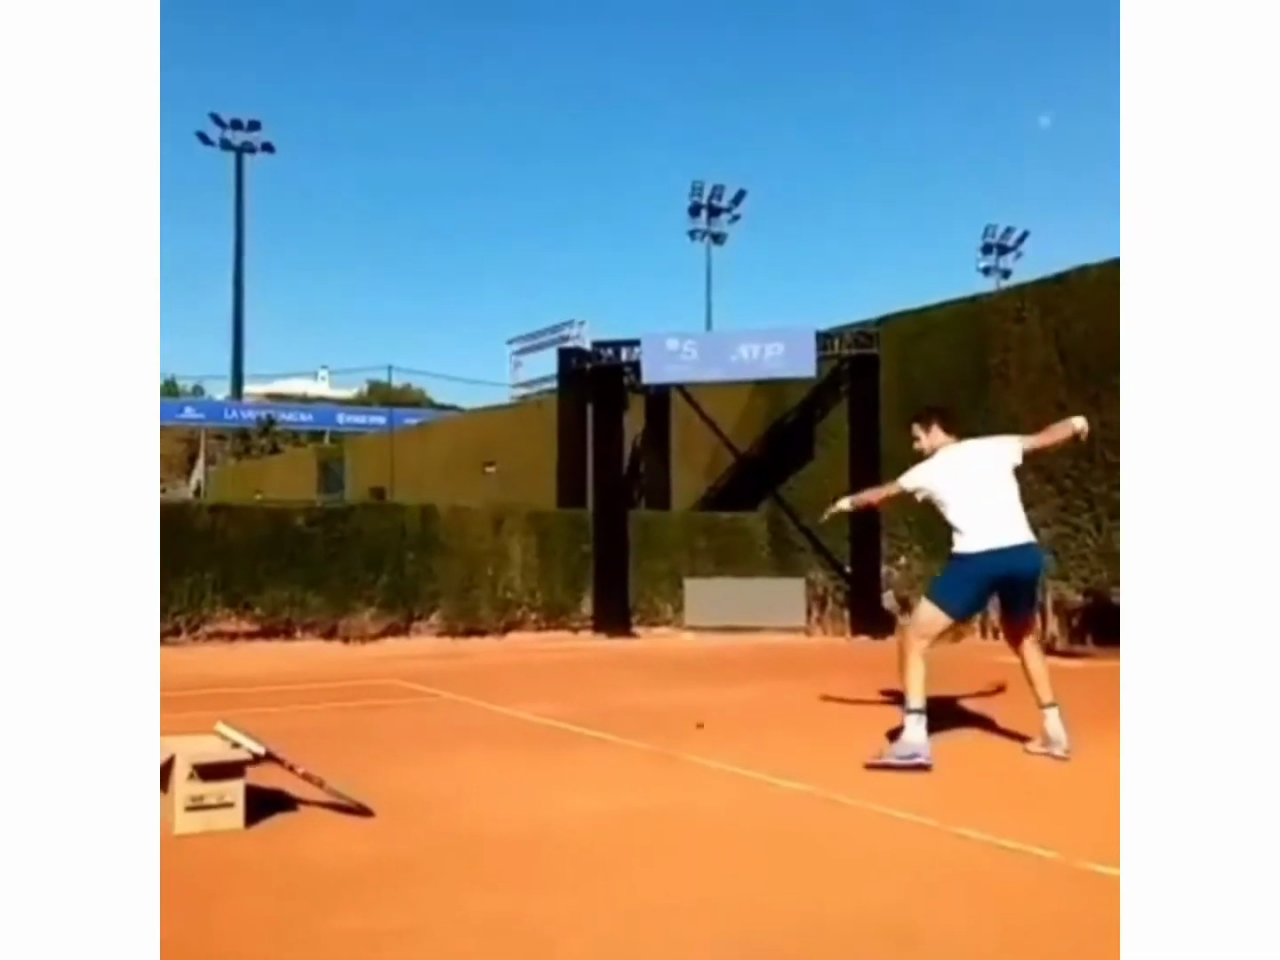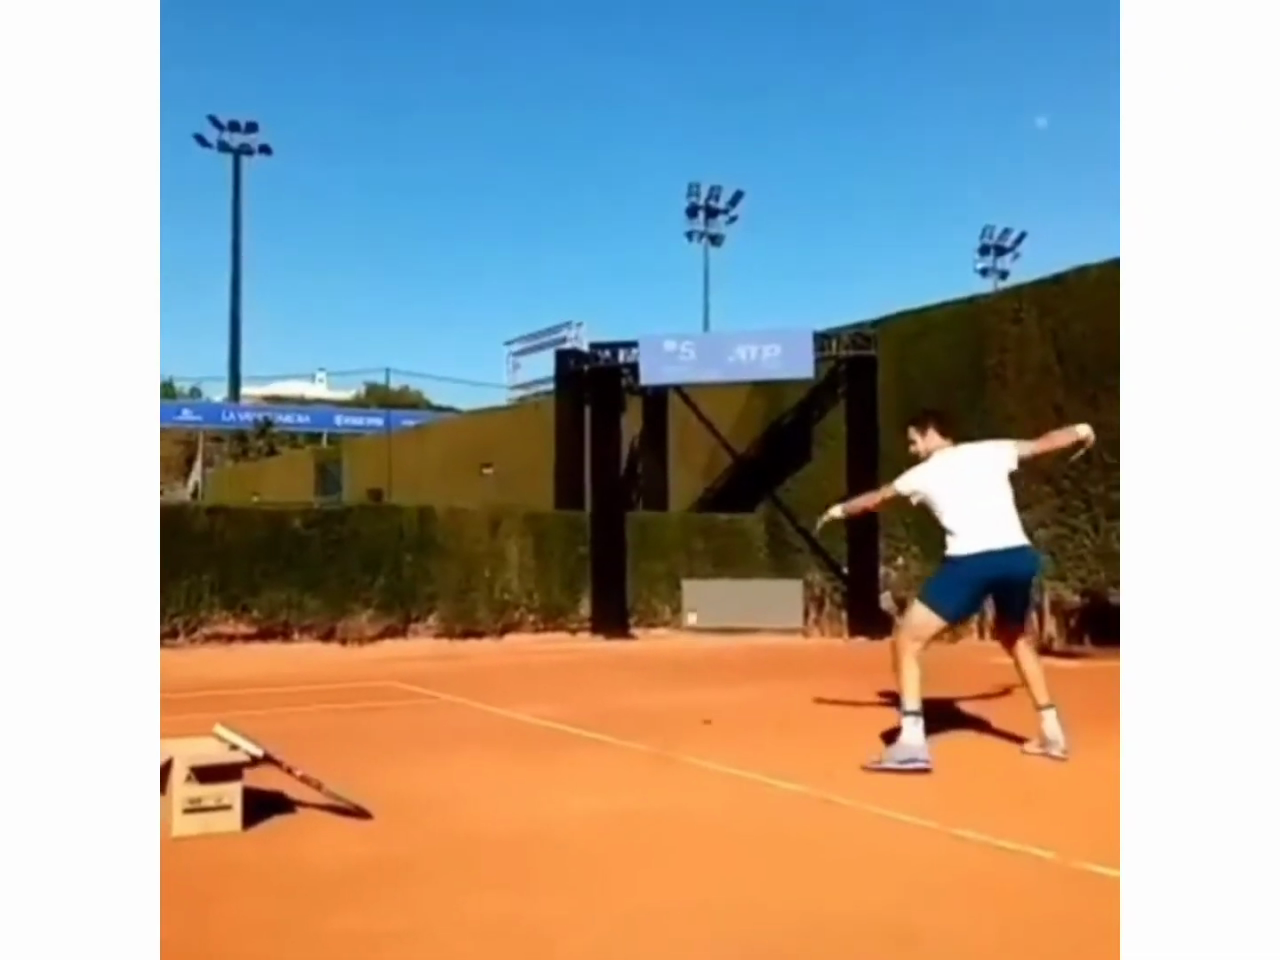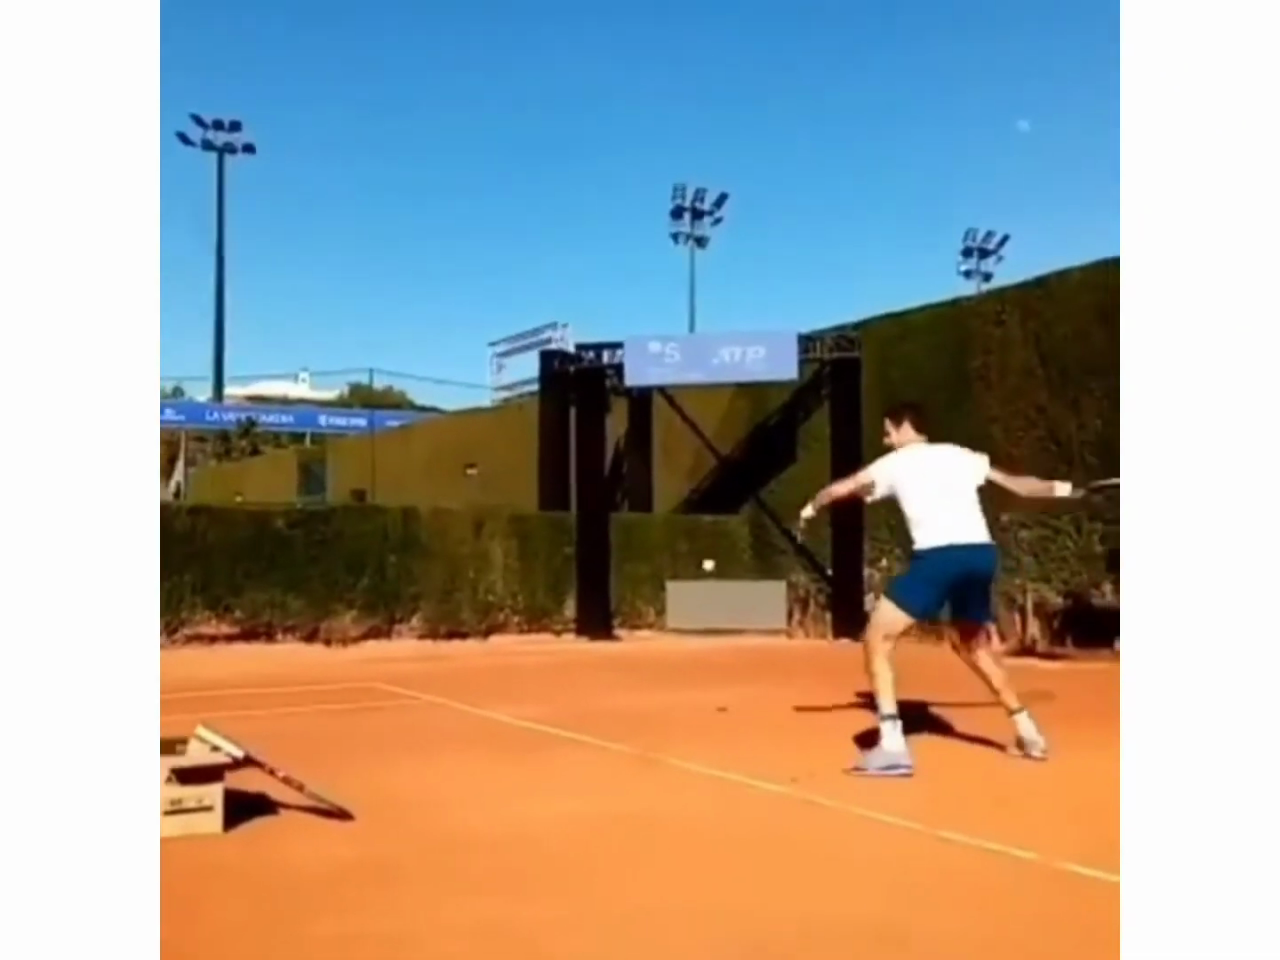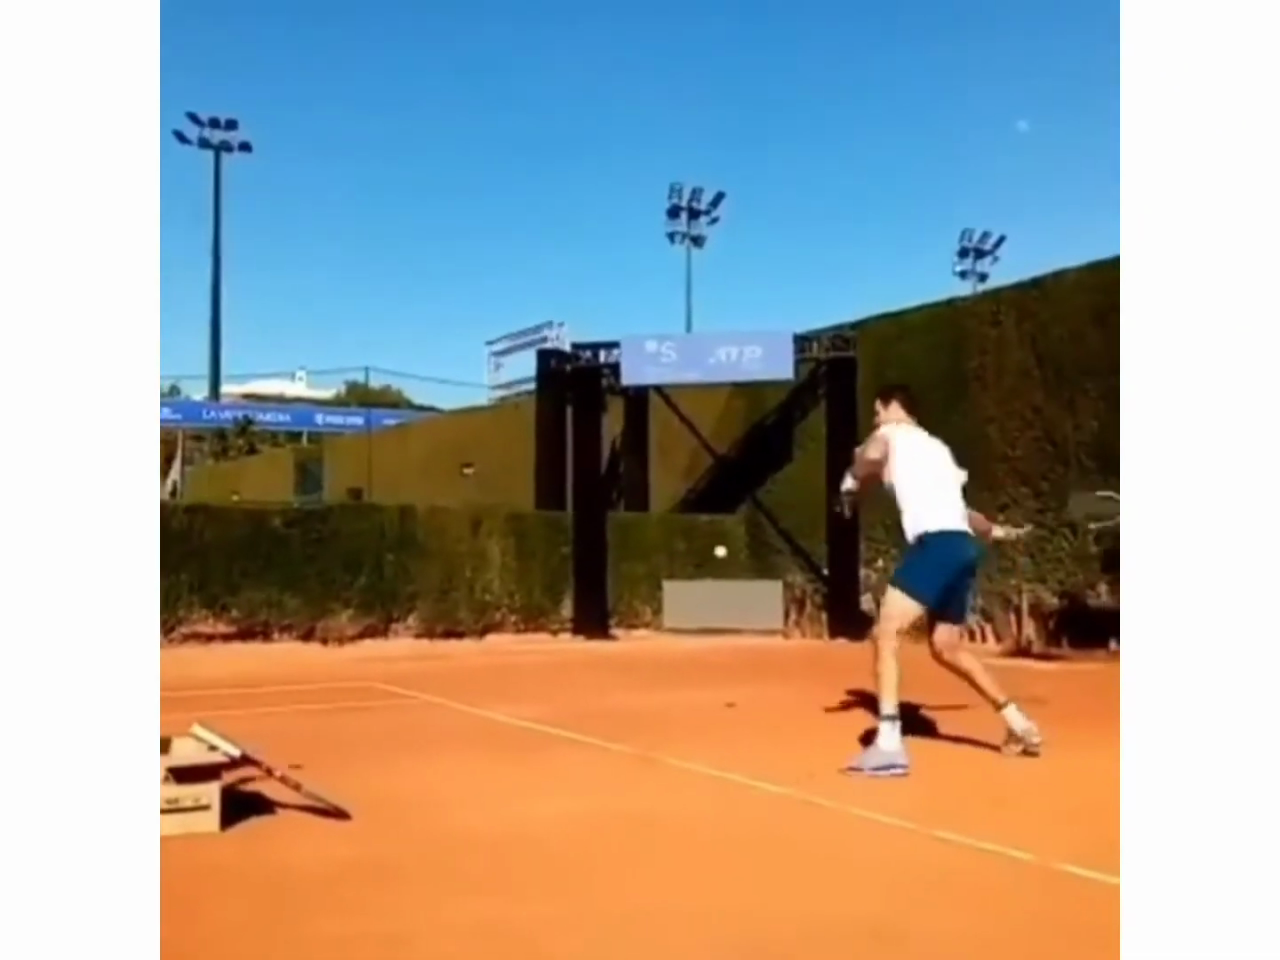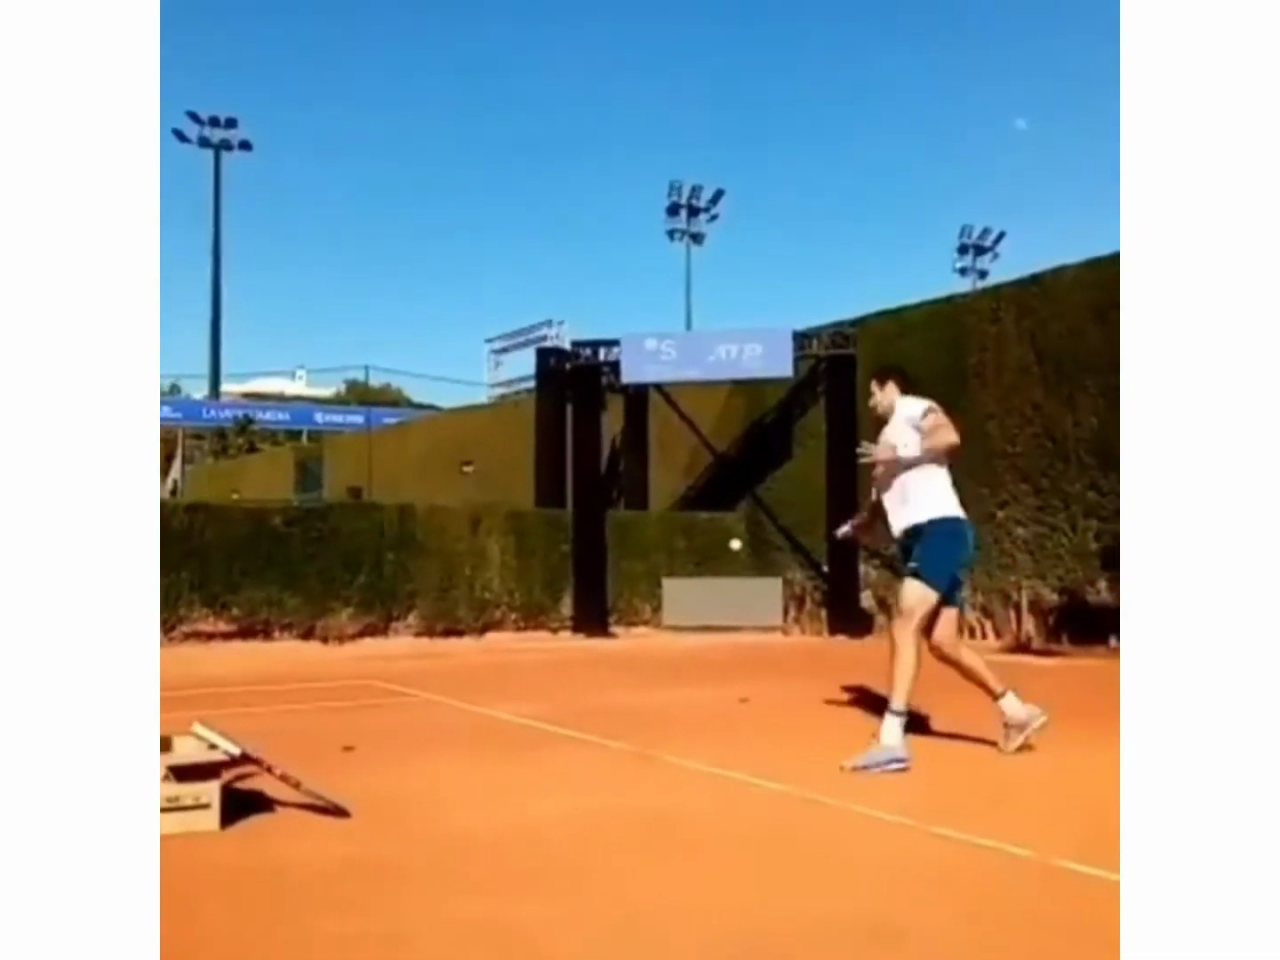
dt=0.2s
person 1, frame 1
left shoulder: (929, 470)
right shoulder: (995, 447)
left elbow: (878, 494)
right elbow: (1045, 437)
left wrist: (844, 503)
right wrist: (1076, 424)
left hip: (978, 559)
right hip: (1026, 554)
left knee: (913, 639)
right knee: (1021, 636)
left ankle: (913, 739)
right ankle: (1054, 731)
person 1, frame 2
left shoulder: (925, 473)
right shoulder: (991, 450)
left elbow: (874, 498)
right elbow: (1047, 442)
left wrist: (836, 510)
right wrist: (1080, 431)
left hip: (972, 561)
right hip: (1020, 557)
left knee: (906, 641)
right knee: (1015, 639)
left ankle: (911, 741)
right ankle: (1051, 732)
person 1, frame 3
left shoulder: (895, 462)
right shoulder: (960, 454)
left elbow: (838, 490)
right elbow: (1015, 483)
left wrist: (810, 508)
right wrist: (1060, 488)
left hip: (937, 556)
right hip: (983, 554)
left knee: (876, 641)
right knee: (975, 648)
left ankle: (891, 747)
right ankle: (1027, 734)
person 1, frame 4
left shoulder: (891, 433)
right shoulder: (936, 447)
left elbow: (870, 455)
right elbow: (966, 512)
left wrist: (852, 484)
right wrist: (995, 531)
left hip: (935, 544)
right hip: (959, 546)
left knee: (886, 634)
right knee: (948, 649)
left ankle: (888, 746)
right ankle: (1018, 725)
person 1, frame 5
left shoulder: (913, 407)
right shoulder: (890, 438)
left elbow: (948, 437)
right elbow: (877, 505)
left wrist: (897, 455)
right wrist: (855, 526)
left hip: (940, 532)
right hip: (919, 541)
left knee: (903, 625)
right knee: (943, 643)
left ankle: (890, 743)
right ankle: (1017, 711)
